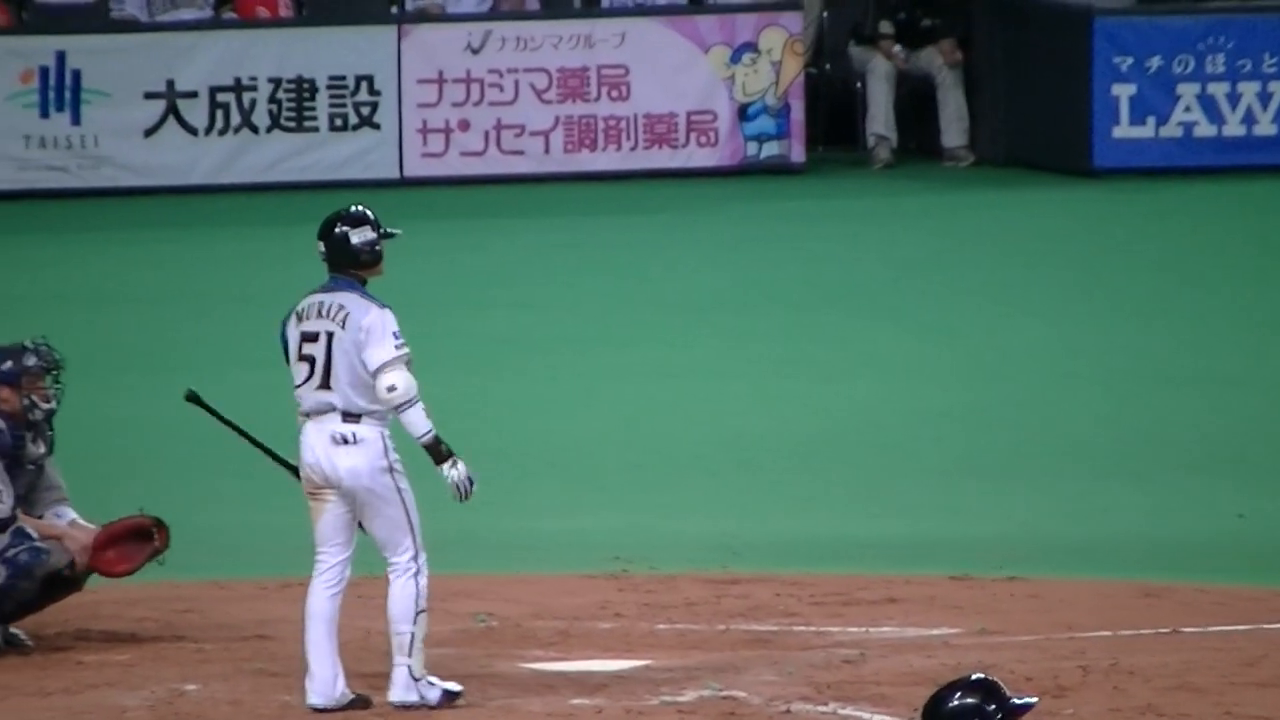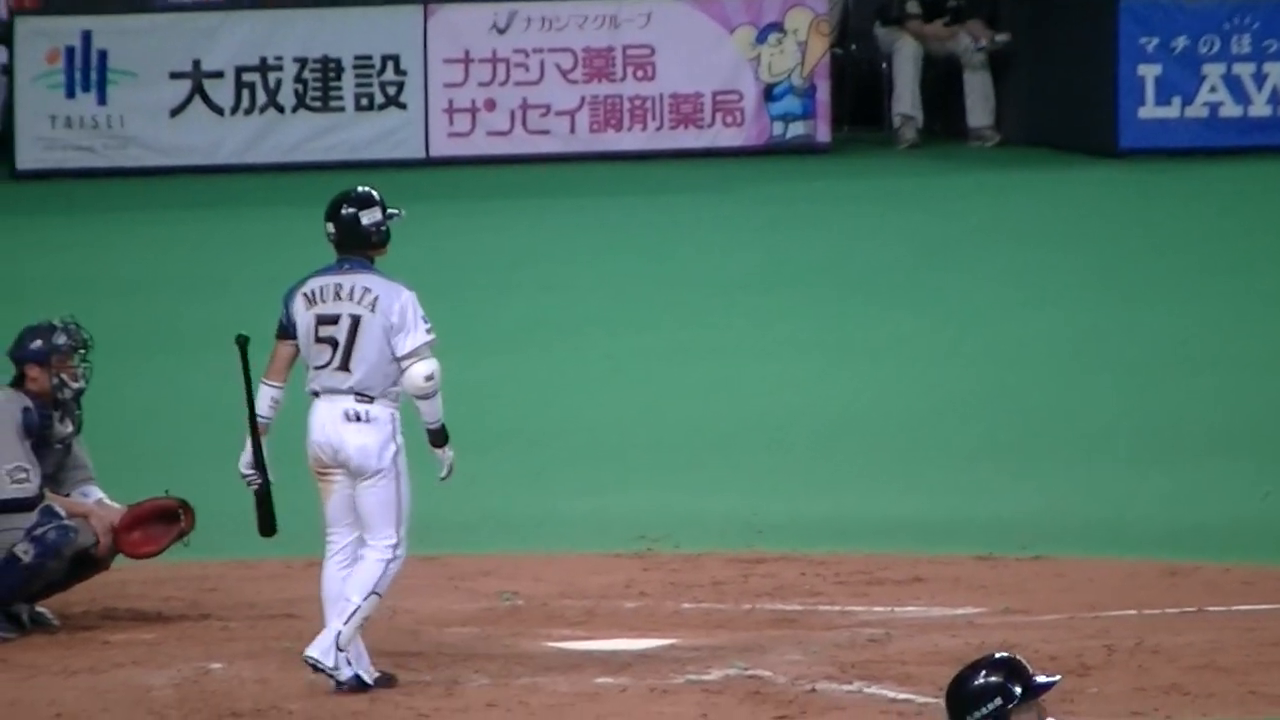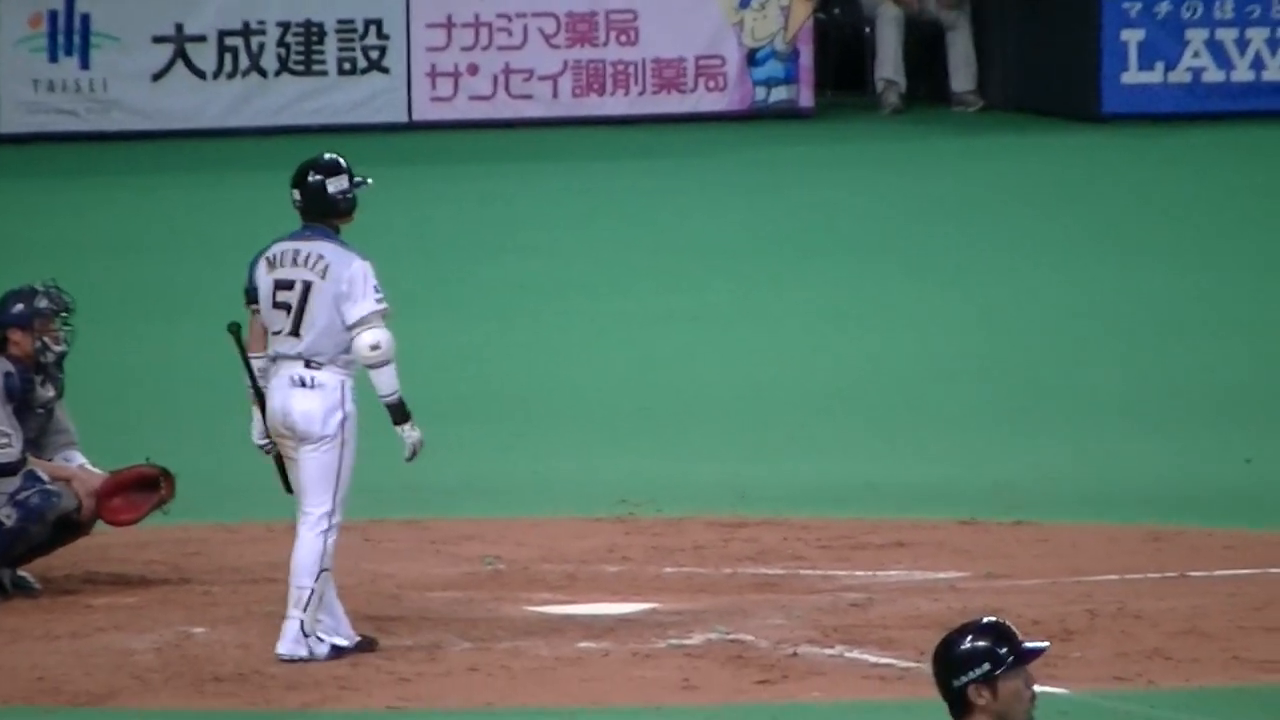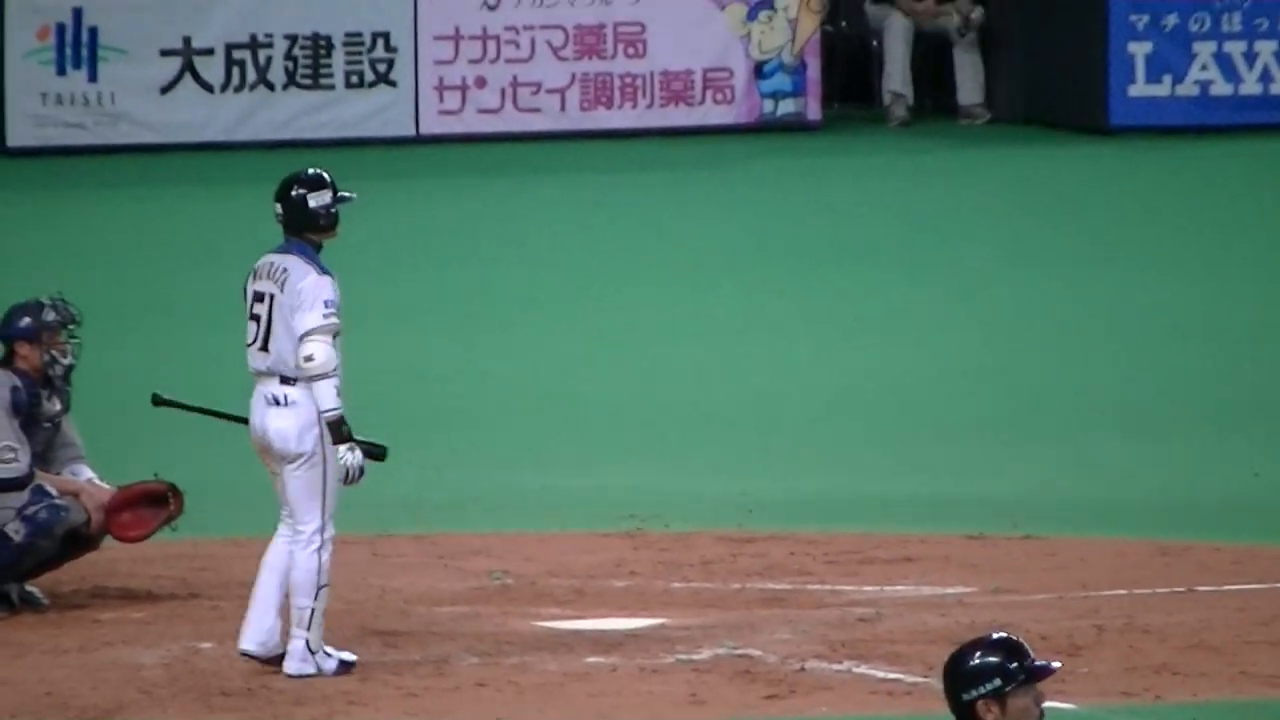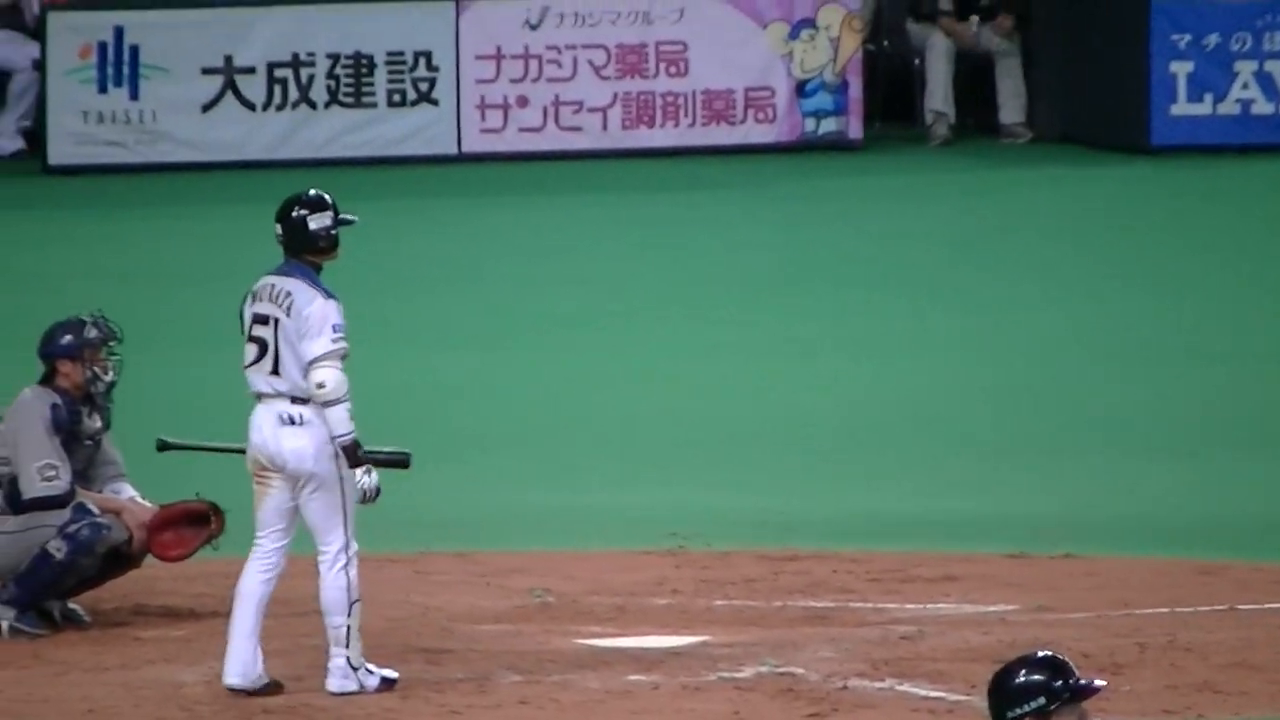
dt=0.4s
person 1, frame 1
left shoulder: (299, 312)
right shoulder: (371, 313)
right elbow: (398, 392)
right wrist: (444, 456)
left hip: (315, 443)
right hip: (363, 445)
left knee: (329, 567)
right knee: (406, 561)
left ankle: (324, 686)
right ankle: (409, 679)
person 1, frame 2
left shoulder: (303, 293)
right shoulder: (395, 296)
left elbow: (276, 369)
right elbow: (422, 378)
left wrist: (257, 440)
right wrist: (440, 439)
left hip: (322, 423)
right hip: (372, 427)
left knee: (340, 546)
right knee: (385, 546)
left ankle: (347, 663)
right ankle: (334, 645)
person 1, frame 3
left shoulder: (268, 257)
right shoulder: (349, 265)
left elbow: (256, 340)
right elbow: (373, 348)
left wrist: (258, 413)
right wrist: (402, 417)
left hip: (281, 391)
right hip: (326, 396)
left knee: (312, 516)
right knee: (321, 519)
left ankle: (331, 629)
right ankle: (298, 634)
person 1, frame 4
left shoulder: (261, 269)
right shoulder: (312, 278)
right elbow: (317, 363)
right wrist: (343, 436)
left hip: (263, 407)
right hip: (300, 412)
left knee: (293, 527)
right knee: (313, 534)
left ankle: (260, 635)
right ankle: (305, 652)
person 1, frame 5
left shoulder: (258, 291)
right shoulder: (317, 301)
right elbow: (327, 389)
right wrist: (356, 457)
left hip: (263, 427)
right hip: (306, 434)
left knee: (266, 550)
right knee: (336, 553)
left ankle: (241, 667)
right ankle: (346, 668)
person 2, frame 1
left shoulder: (34, 433)
left elbow: (52, 503)
left wrist: (94, 536)
right wrist: (61, 533)
left knee: (81, 550)
right knee: (30, 553)
person 2, frame 2
left shoulder: (61, 413)
left elbow: (79, 483)
left wrist: (116, 514)
right wrist: (89, 511)
left hip: (28, 523)
left knee: (108, 532)
right knee: (58, 532)
person 2, frame 3
left shoulder: (45, 377)
left elbow: (62, 447)
left wrist: (94, 478)
right wrist: (72, 475)
left knee: (91, 497)
right knee: (43, 495)
person 2, frame 4
left shoulder: (52, 391)
left elbow: (69, 461)
left wrist: (101, 492)
right wrist: (80, 489)
left knee: (97, 514)
right knee: (50, 509)
person 2, frame 5
left shoulder: (91, 410)
right shoulder: (34, 407)
left elbow: (110, 479)
right elbow: (48, 493)
left wrist: (142, 509)
right wrist: (121, 507)
left hip: (50, 526)
left knee: (136, 532)
right knee: (94, 526)
left ankle: (47, 598)
